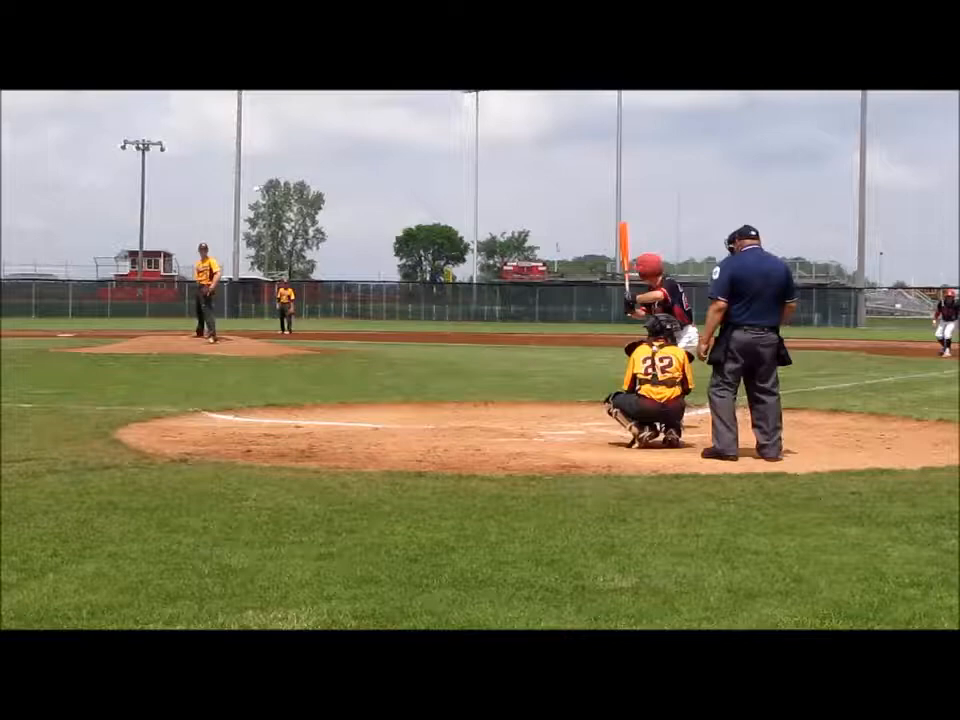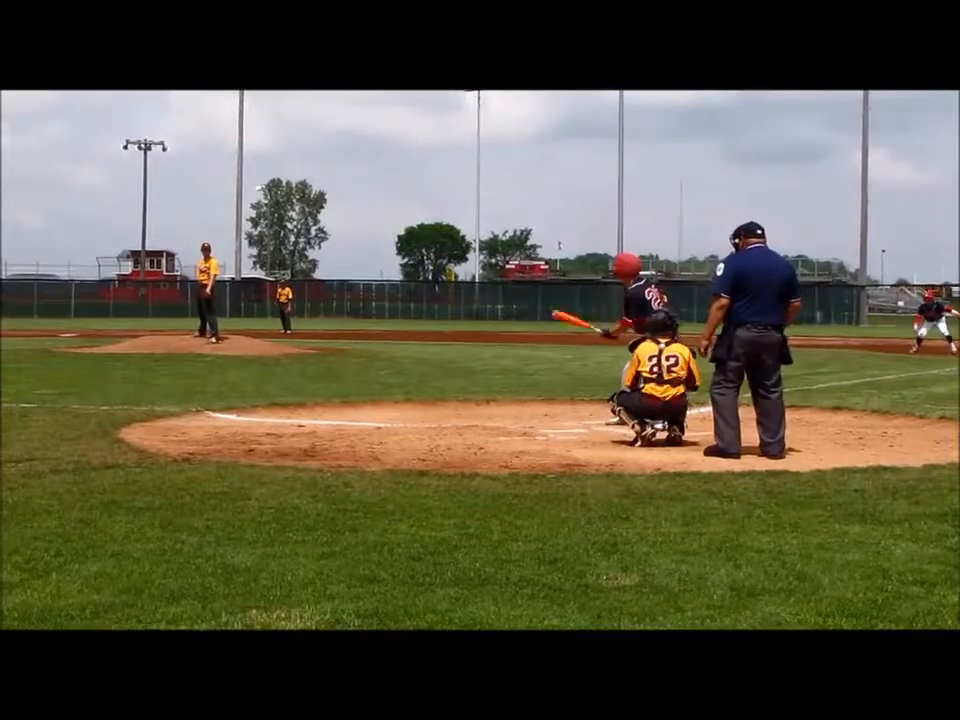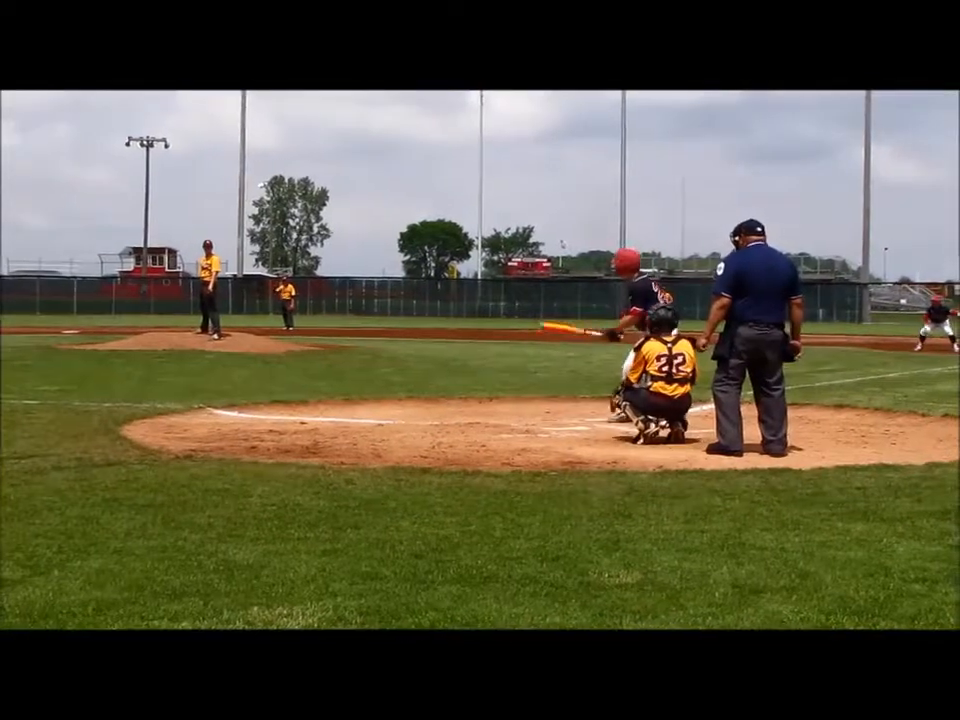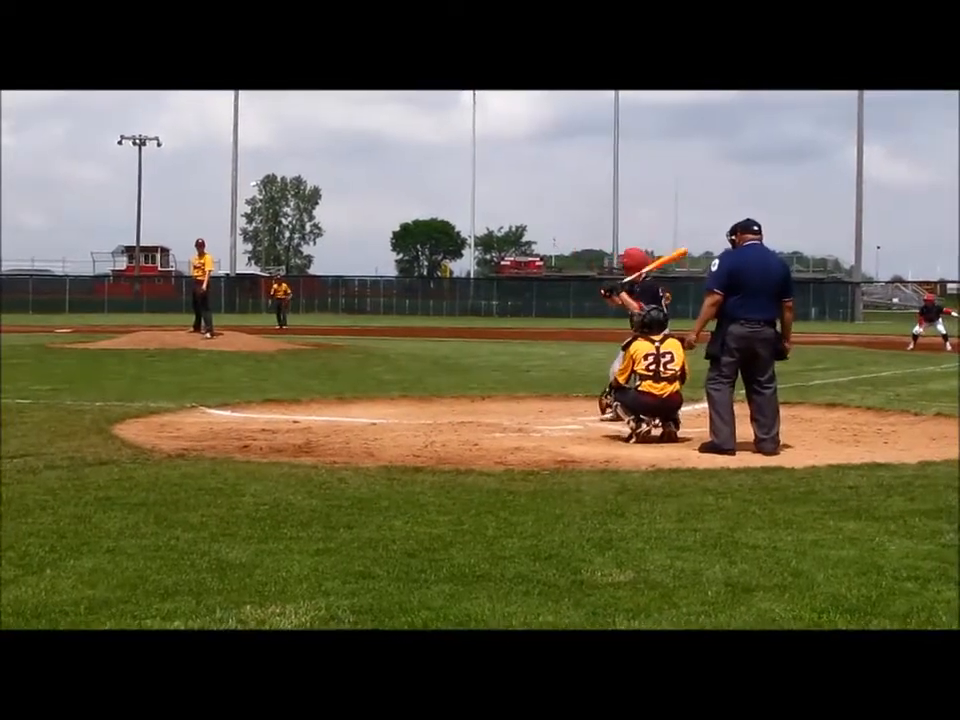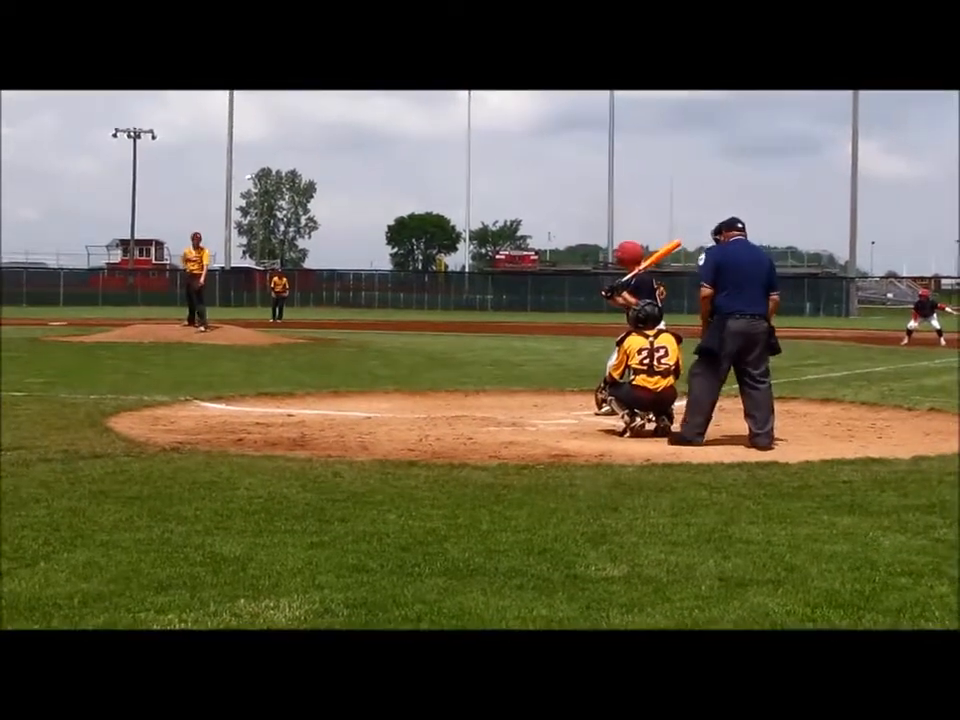
dt=0.7s
person 1, frame 1
left shoulder: (730, 264)
right shoulder: (780, 266)
left elbow: (719, 306)
right elbow: (790, 305)
left wrist: (705, 340)
left hip: (736, 338)
right hip: (768, 339)
left knee: (722, 390)
right knee: (767, 393)
left ankle: (725, 447)
right ankle: (771, 448)
person 1, frame 2
left shoulder: (734, 261)
right shoulder: (784, 265)
left elbow: (721, 303)
right elbow: (795, 305)
left wrist: (706, 337)
left hip: (739, 335)
right hip: (771, 337)
left knee: (724, 388)
right knee: (771, 392)
left ankle: (728, 445)
right ankle: (774, 446)
person 1, frame 3
left shoulder: (734, 260)
right shoulder: (786, 263)
left elbow: (722, 302)
right elbow: (796, 303)
left wrist: (706, 335)
right wrist: (796, 337)
left hip: (741, 333)
right hip: (773, 335)
left knee: (726, 385)
right knee: (772, 389)
left ankle: (730, 443)
right ankle: (776, 443)
person 1, frame 4
left shoulder: (729, 258)
right shoulder: (780, 263)
left elbow: (714, 299)
right elbow: (787, 306)
left wrist: (695, 331)
right wrist: (786, 339)
left hip: (733, 332)
right hip: (765, 333)
left knee: (719, 384)
right knee: (765, 387)
left ankle: (723, 441)
right ankle: (768, 441)
person 1, frame 5
left shoulder: (715, 253)
right shoulder: (764, 257)
left elbow: (706, 293)
right elbow: (774, 298)
left wrist: (705, 324)
left hip: (726, 325)
right hip: (758, 326)
left knee: (705, 378)
right knee: (758, 382)
left ankle: (691, 433)
right ankle: (762, 436)
